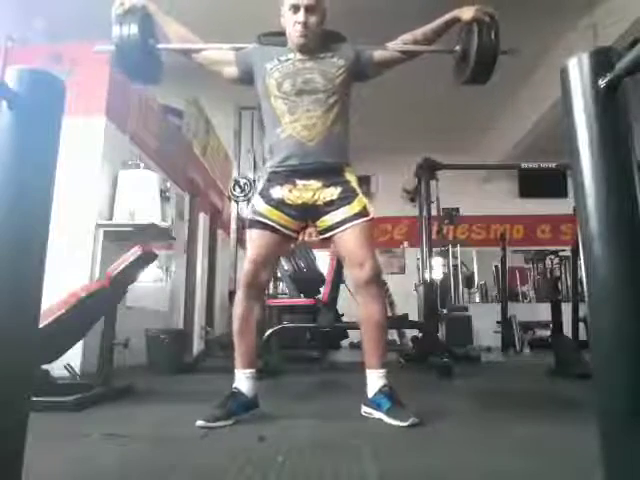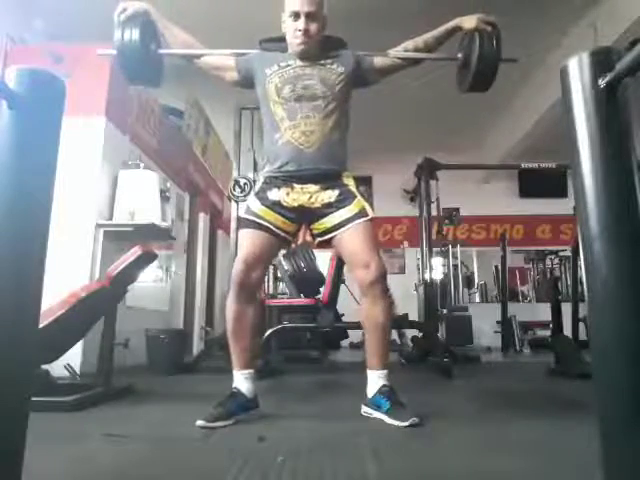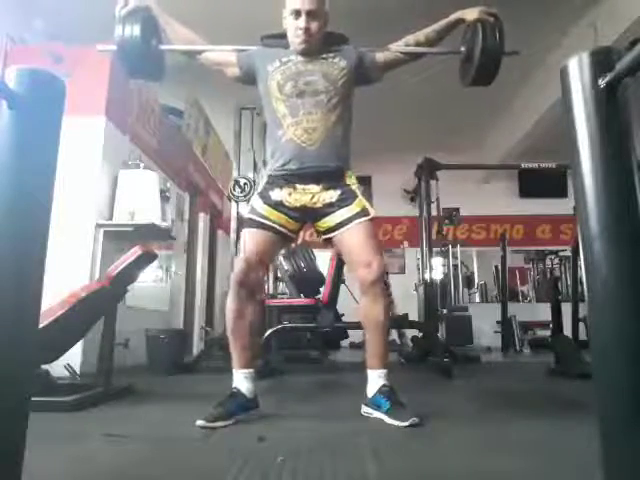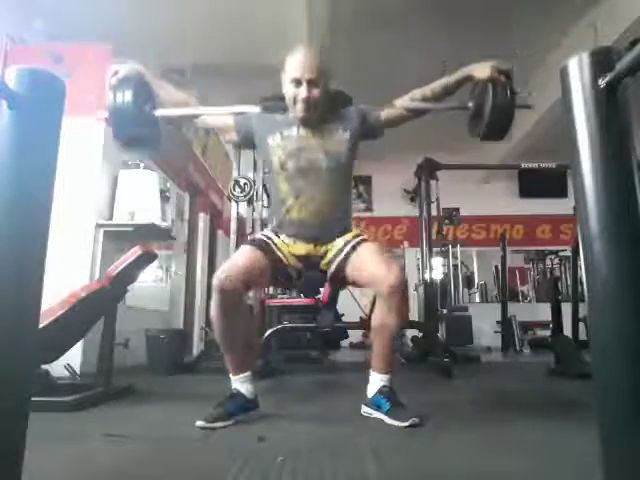
dt=0.4s
person 1, frame 1
left shoulder: (346, 57)
right shoulder: (260, 59)
left elbow: (403, 48)
right elbow: (199, 51)
left hip: (334, 181)
right hip: (280, 182)
left knee: (368, 276)
right knee: (251, 278)
left ankle: (377, 390)
right ankle: (243, 390)
person 1, frame 2
left shoulder: (346, 63)
right shoulder: (260, 64)
left elbow: (404, 54)
right elbow: (198, 54)
left hip: (332, 185)
right hip: (277, 186)
left knee: (373, 276)
right knee: (243, 278)
left ankle: (378, 390)
right ankle: (242, 390)
person 1, frame 3
left shoulder: (348, 59)
right shoulder: (263, 59)
left elbow: (406, 48)
right elbow: (201, 50)
left hip: (334, 184)
right hip: (280, 184)
left knee: (372, 275)
right knee: (244, 276)
left ankle: (378, 391)
right ankle: (242, 390)
person 1, frame 4
left shoulder: (351, 120)
right shoulder: (262, 124)
left elbow: (411, 103)
right elbow: (196, 113)
left wrist: (467, 73)
right wrist: (144, 75)
left hip: (337, 239)
right hip: (282, 239)
left knee: (392, 282)
right knee: (225, 283)
left ankle: (379, 391)
right ankle: (242, 390)
